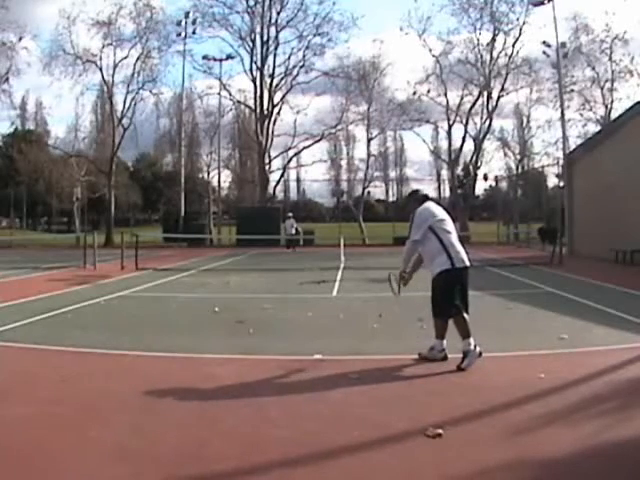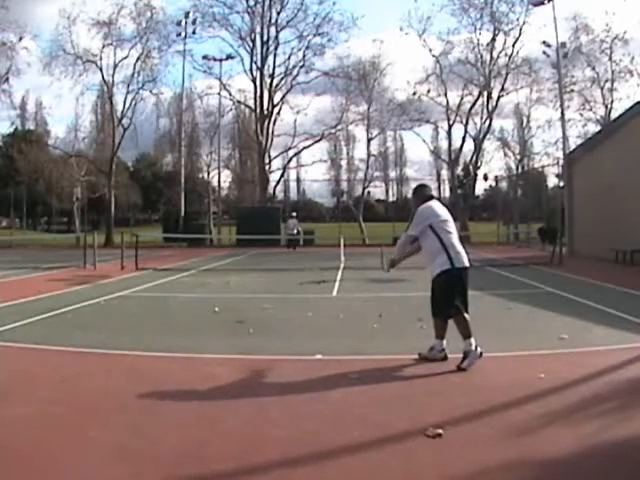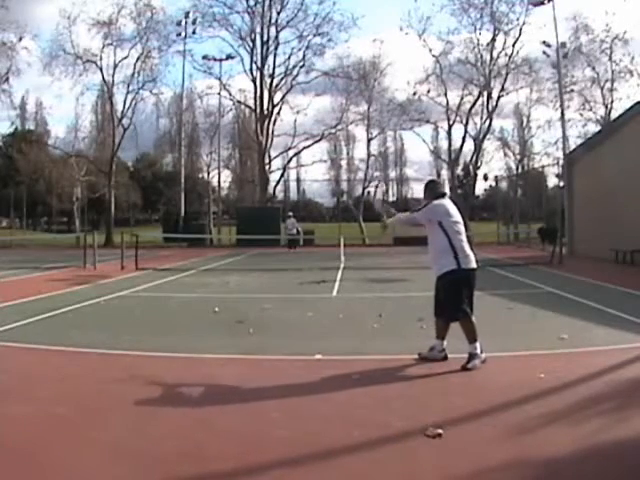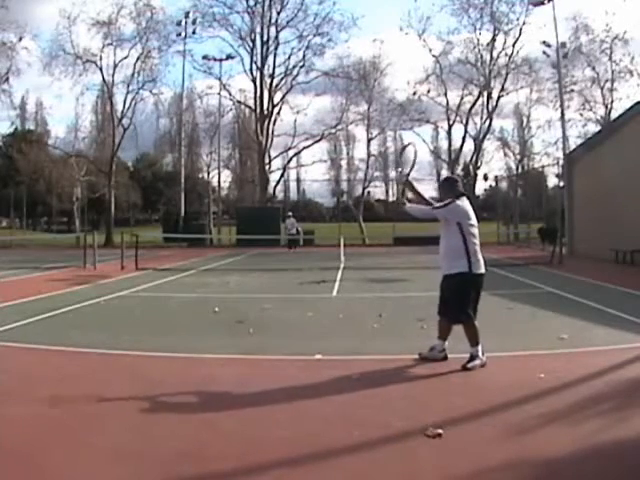
dt=0.5s
person 1, frame 1
left shoulder: (423, 211)
right shoulder: (430, 212)
left elbow: (412, 243)
right elbow: (423, 249)
left wrist: (404, 268)
right wrist: (411, 272)
left hip: (451, 267)
right hip: (443, 268)
left knee: (455, 308)
right knee: (439, 309)
left ankle: (470, 347)
right ankle: (439, 348)
person 1, frame 2
left shoulder: (425, 210)
right shoulder: (433, 211)
left elbow: (408, 237)
right elbow: (419, 243)
left wrist: (395, 257)
right wrist: (400, 259)
left hip: (451, 267)
right hip: (444, 268)
left knee: (455, 308)
right knee: (439, 310)
left ankle: (471, 347)
right ankle: (439, 348)
person 1, frame 3
left shoulder: (437, 206)
right shoulder: (441, 208)
left elbow: (410, 218)
right elbow: (416, 219)
left wrist: (389, 221)
right wrist: (395, 217)
left hip: (458, 268)
right hip: (449, 269)
left knee: (461, 311)
right knee: (442, 311)
left ankle: (476, 351)
right ankle: (439, 349)
person 1, frame 4
left shoulder: (457, 206)
right shoulder: (454, 207)
left elbow: (427, 212)
right elbow: (432, 207)
left wrist: (406, 206)
right wrist: (414, 190)
left hip: (466, 271)
right hip: (453, 270)
left knee: (464, 315)
right knee: (446, 312)
left ankle: (478, 354)
right ankle: (439, 349)
